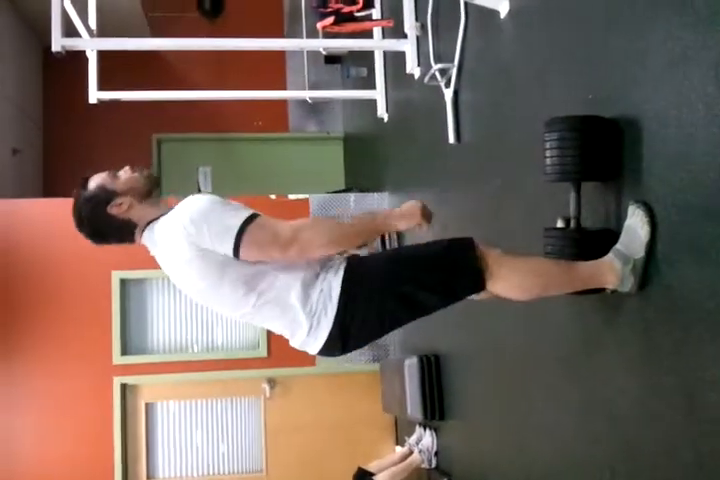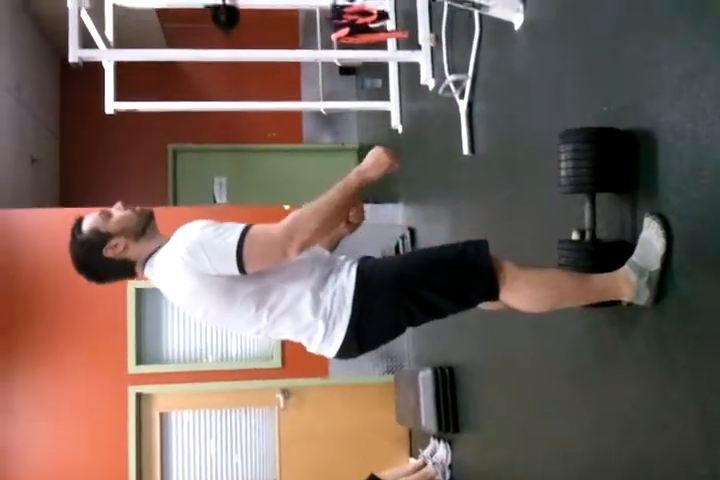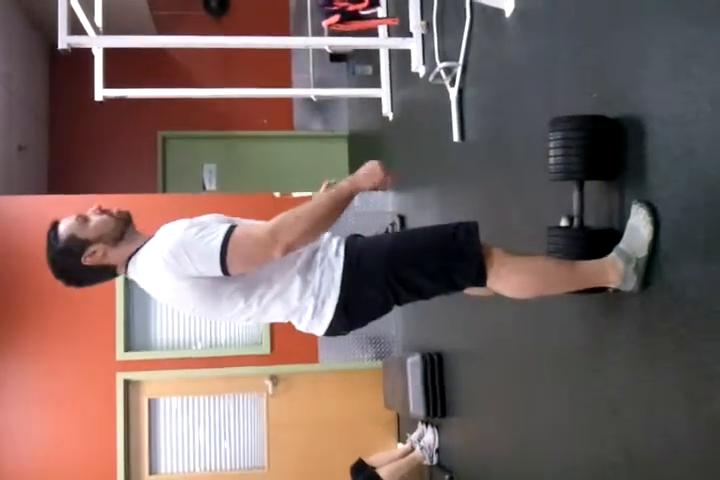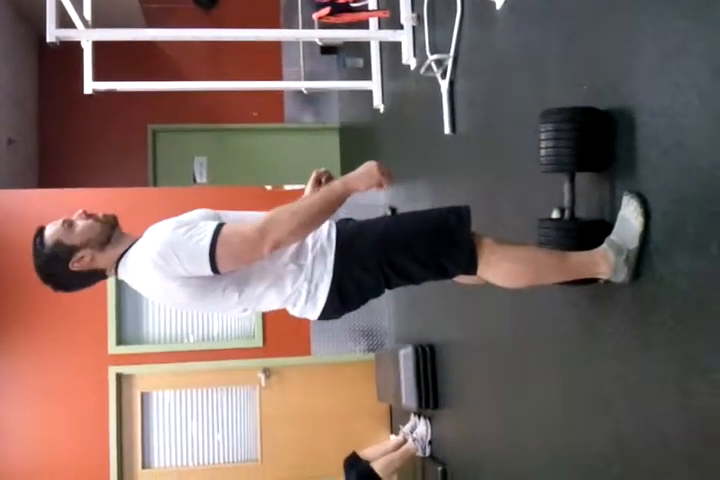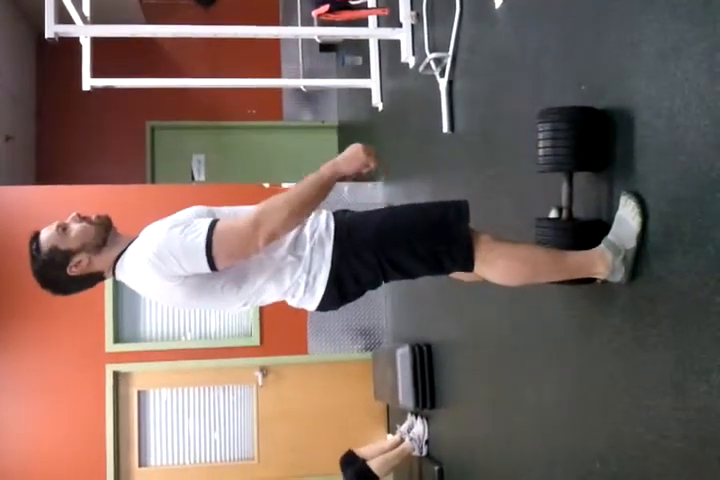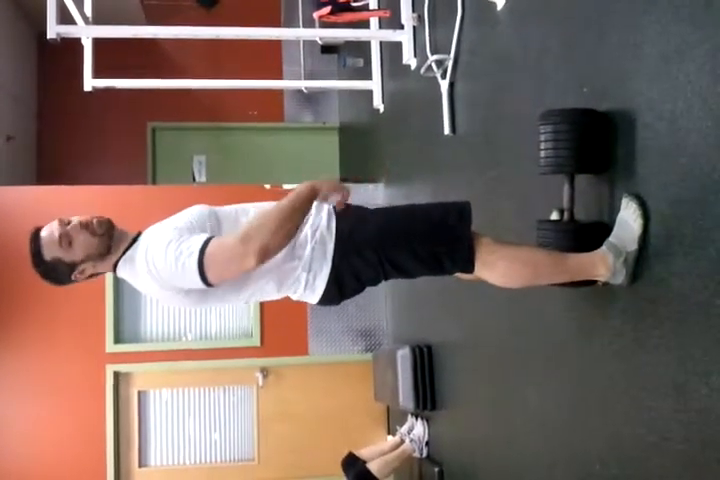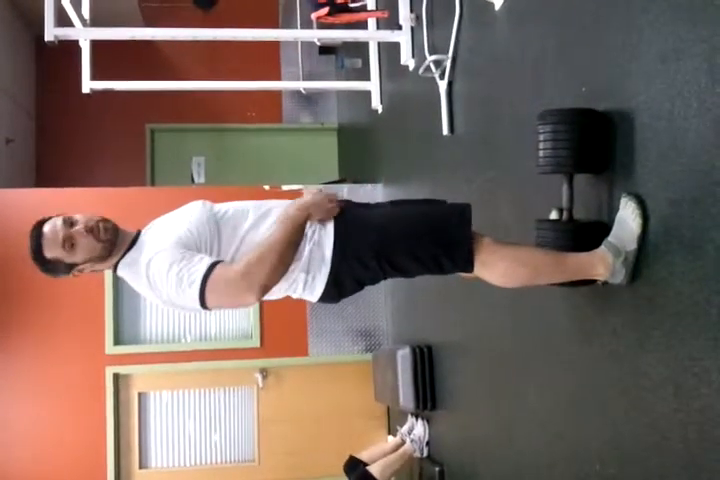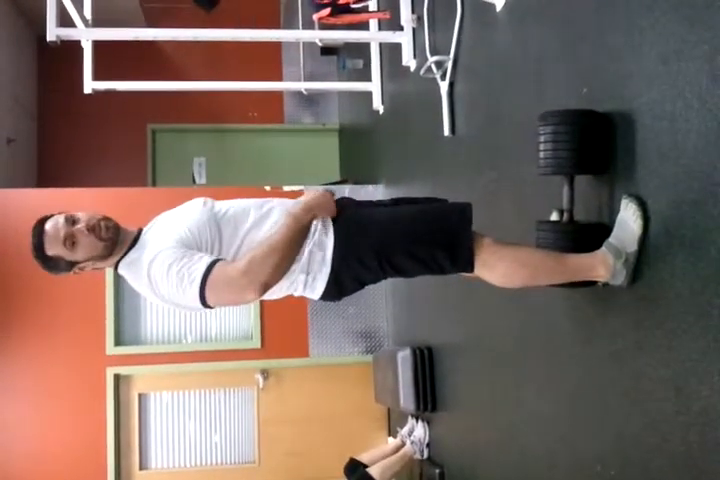
dt=0.3s
person 1, frame 1
left shoulder: (170, 242)
right shoulder: (191, 215)
right elbow: (293, 242)
left wrist: (355, 232)
right wrist: (390, 217)
left hip: (324, 319)
right hip: (339, 306)
left knee: (468, 271)
right knee: (485, 262)
left ankle: (573, 277)
right ankle: (609, 270)
person 1, frame 2
left shoulder: (178, 271)
right shoulder: (189, 246)
right elbow: (289, 240)
left wrist: (335, 228)
right wrist: (362, 174)
left hip: (342, 321)
right hip: (356, 303)
left knee: (480, 278)
right knee: (499, 274)
left ankle: (592, 287)
right ankle: (626, 282)
person 1, frame 3
left shoulder: (162, 266)
right shoulder: (171, 249)
right elbow: (276, 241)
left wrist: (322, 208)
right wrist: (353, 183)
left hip: (331, 294)
right hip: (343, 281)
left knee: (468, 265)
right knee: (485, 260)
left ankle: (569, 277)
right ankle: (612, 270)
person 1, frame 4
left shoulder: (149, 261)
right shoulder: (161, 253)
right elbow: (267, 239)
left wrist: (310, 198)
right wrist: (351, 183)
left hip: (321, 278)
right hip: (335, 265)
left knee: (457, 252)
right knee: (478, 249)
left ankle: (555, 267)
right ankle: (604, 260)
person 1, frame 5
left shoulder: (149, 260)
right shoulder: (157, 254)
right elbow: (262, 233)
left wrist: (311, 186)
right wrist: (335, 167)
left hip: (321, 252)
right hip: (331, 257)
left knee: (457, 250)
right knee: (474, 247)
left ankle: (554, 267)
right ankle: (601, 260)
person 1, frame 6
left shoulder: (156, 241)
right shoulder: (160, 265)
right elbow: (252, 252)
left wrist: (313, 198)
right wrist: (313, 186)
left hip: (326, 235)
right hip: (335, 257)
left knee: (460, 246)
right knee: (476, 250)
left ankle: (560, 266)
right ankle: (604, 262)
person 1, frame 7
left shoulder: (158, 233)
right shoulder: (159, 273)
right elbow: (251, 283)
left wrist: (303, 207)
right wrist: (299, 209)
left hip: (322, 227)
right hip: (333, 256)
left knee: (461, 245)
right knee: (475, 251)
left ankle: (552, 265)
right ankle: (602, 261)
person 1, frame 8
left shoulder: (162, 228)
right shoulder: (159, 271)
right elbow: (252, 281)
left wrist: (311, 205)
right wrist: (306, 206)
left hip: (326, 215)
right hip: (334, 256)
left knee: (459, 241)
right knee: (476, 252)
left ankle: (552, 266)
right ankle: (603, 263)
